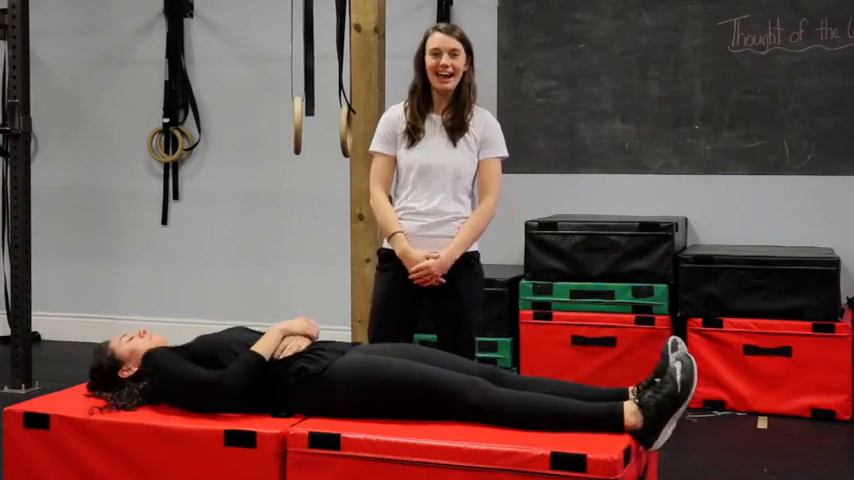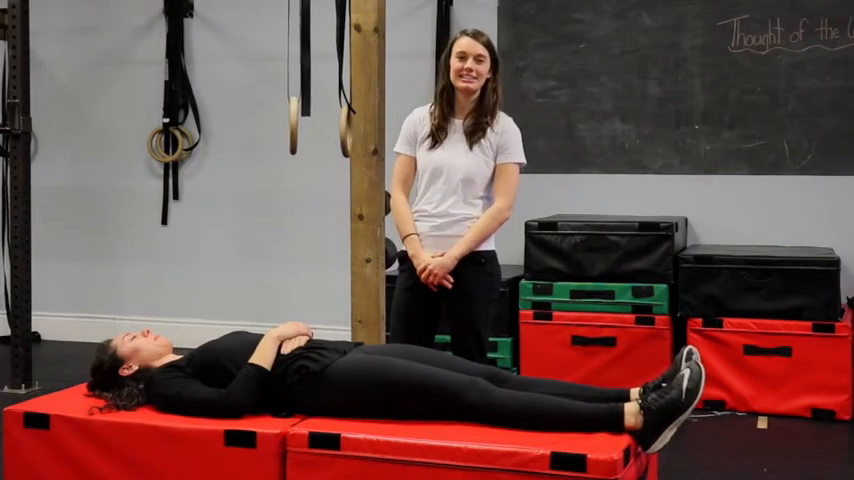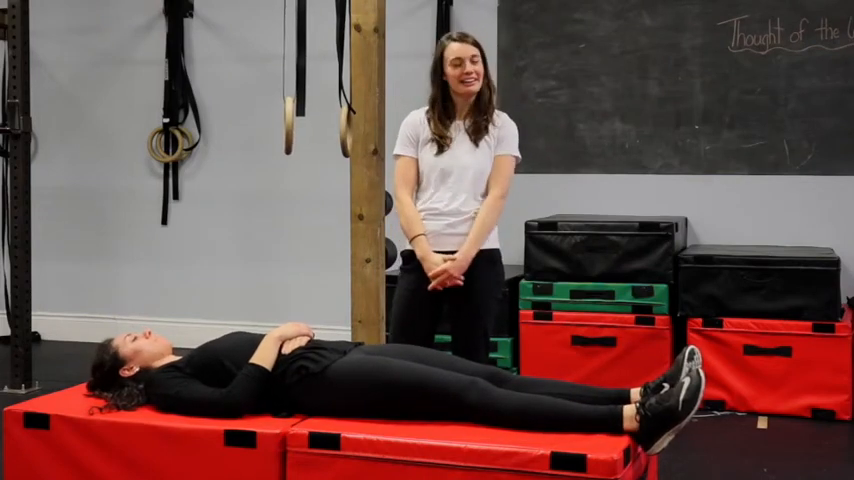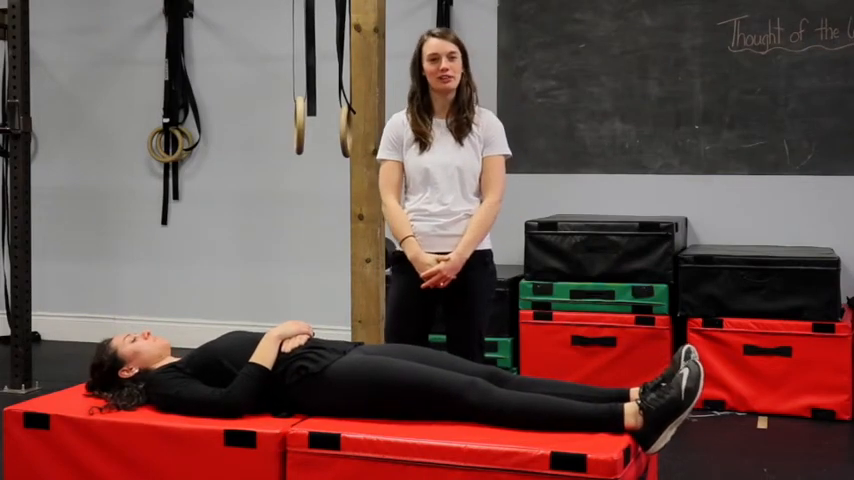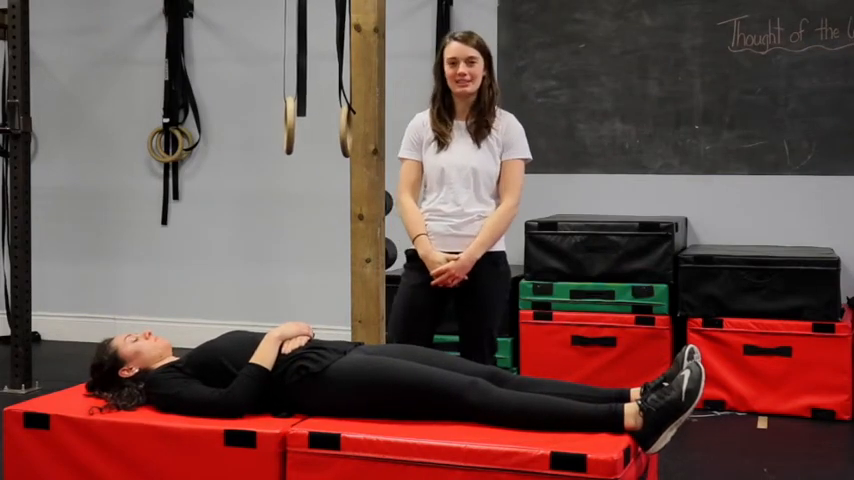
dt=1s
person 1, frame 1
left shoulder: (186, 354)
right shoulder: (164, 372)
right elbow: (230, 387)
left wrist: (287, 338)
right wrist: (277, 332)
left hip: (341, 356)
right hip: (316, 383)
left knee: (490, 376)
right knee: (472, 398)
left ankle: (634, 395)
right ankle: (633, 419)
person 1, frame 2
left shoulder: (191, 360)
right shoulder: (166, 386)
right elbow: (236, 401)
left wrist: (282, 337)
right wrist: (274, 339)
left hip: (338, 354)
right hip: (319, 383)
left knee: (490, 374)
right knee: (472, 396)
left ankle: (638, 396)
right ankle: (632, 419)
person 1, frame 3
left shoulder: (191, 358)
right shoulder: (167, 386)
right elbow: (237, 402)
left wrist: (286, 338)
right wrist: (274, 339)
left hip: (339, 355)
right hip: (318, 383)
left knee: (491, 375)
right knee: (473, 397)
left ankle: (637, 397)
right ankle: (633, 421)
person 1, frame 4
left shoulder: (193, 360)
right shoulder: (166, 386)
right elbow: (236, 401)
left wrist: (288, 335)
right wrist: (274, 339)
left hip: (341, 355)
right hip: (318, 382)
left knee: (491, 376)
right knee: (474, 397)
left ankle: (636, 396)
right ankle: (634, 420)
person 1, frame 5
left shoulder: (194, 359)
right shoulder: (167, 386)
right elbow: (236, 402)
left wrist: (289, 335)
right wrist: (276, 339)
left hip: (343, 355)
right hip: (319, 383)
left knee: (489, 375)
right knee: (474, 397)
left ankle: (636, 396)
right ankle: (633, 420)
person 2, frame 1
left shoulder: (483, 124)
right shoulder: (396, 118)
left elbow: (488, 201)
right elbow: (378, 193)
left wrist: (448, 257)
right wrist: (405, 250)
left hip: (459, 261)
right hip: (398, 258)
person 2, frame 2
left shoulder: (502, 129)
right shoulder: (419, 121)
left elbow: (502, 207)
right elbow: (399, 194)
left wrist: (451, 257)
right wrist: (416, 252)
left hip: (474, 261)
right hip: (417, 259)
left knee: (469, 362)
person 2, frame 3
left shoulder: (501, 126)
right shoulder: (417, 123)
left elbow: (496, 197)
right elbow: (403, 196)
left wrist: (462, 259)
right wrist: (427, 255)
left hip: (478, 260)
right hip: (421, 258)
left knee: (471, 362)
person 2, frame 4
left shoulder: (485, 124)
right shoulder: (400, 125)
left elbow: (492, 199)
right elbow: (389, 198)
left wrist: (457, 258)
right wrist: (416, 254)
left hip: (471, 260)
right hip: (412, 260)
left knee: (466, 361)
person 2, frame 5
left shoulder: (506, 127)
right shoulder: (422, 125)
left elbow: (509, 203)
right elbow: (407, 197)
left wrist: (468, 258)
right wrist: (428, 252)
left hip: (484, 260)
right hip: (426, 258)
left knee: (477, 362)
